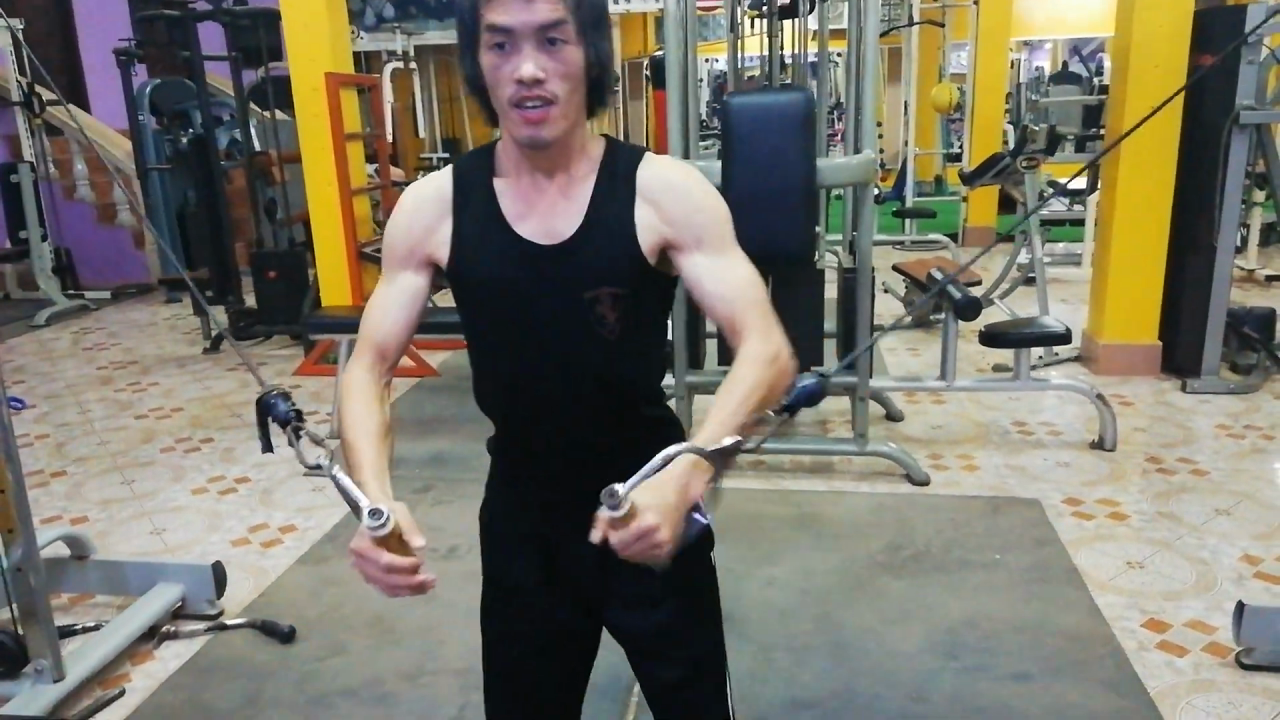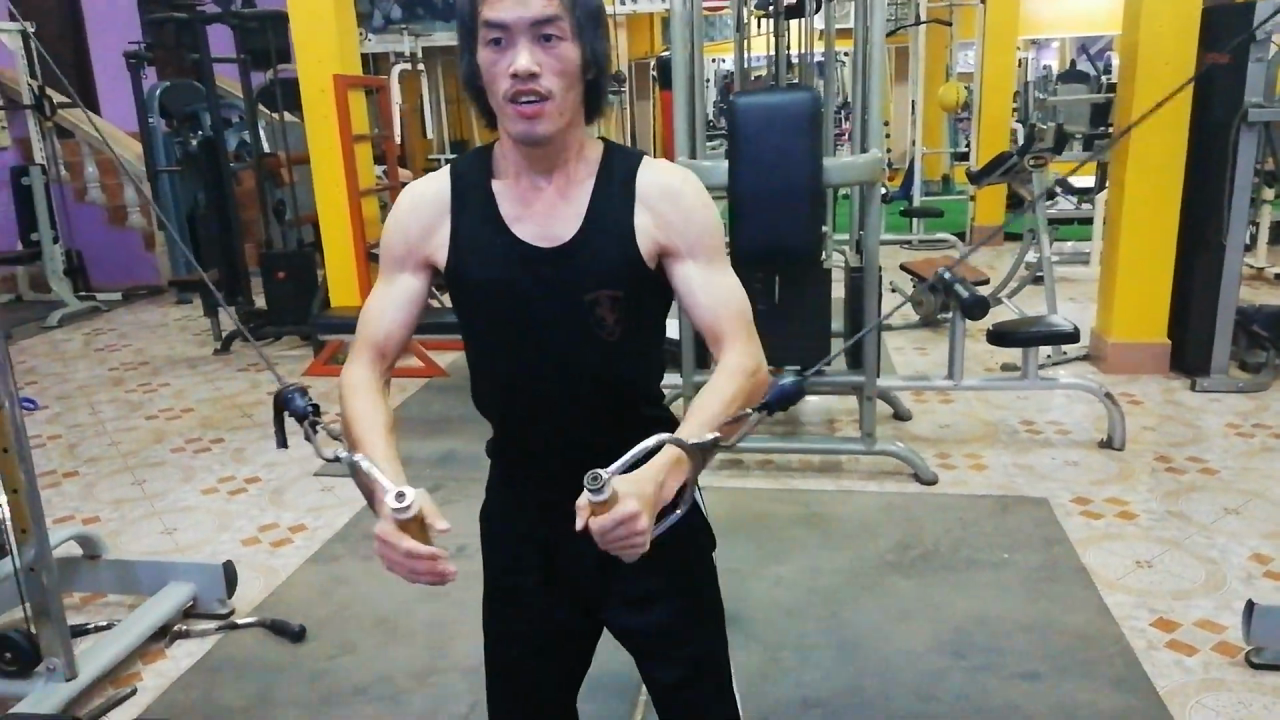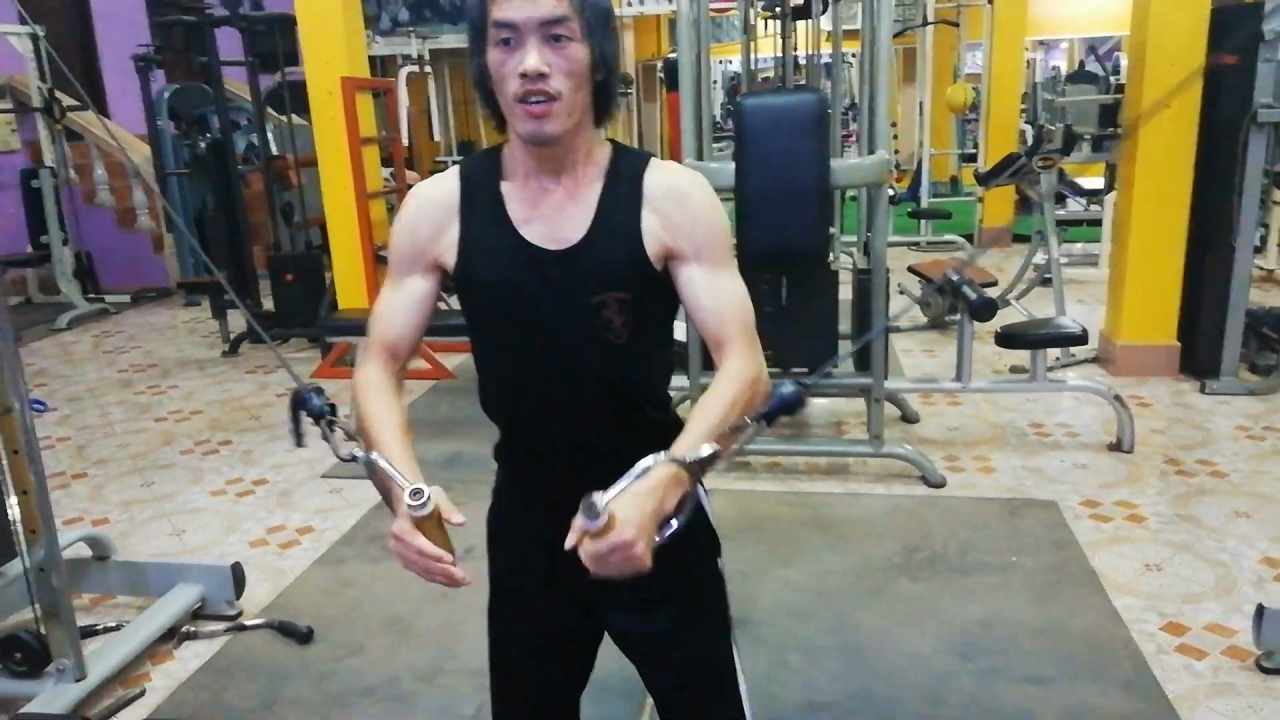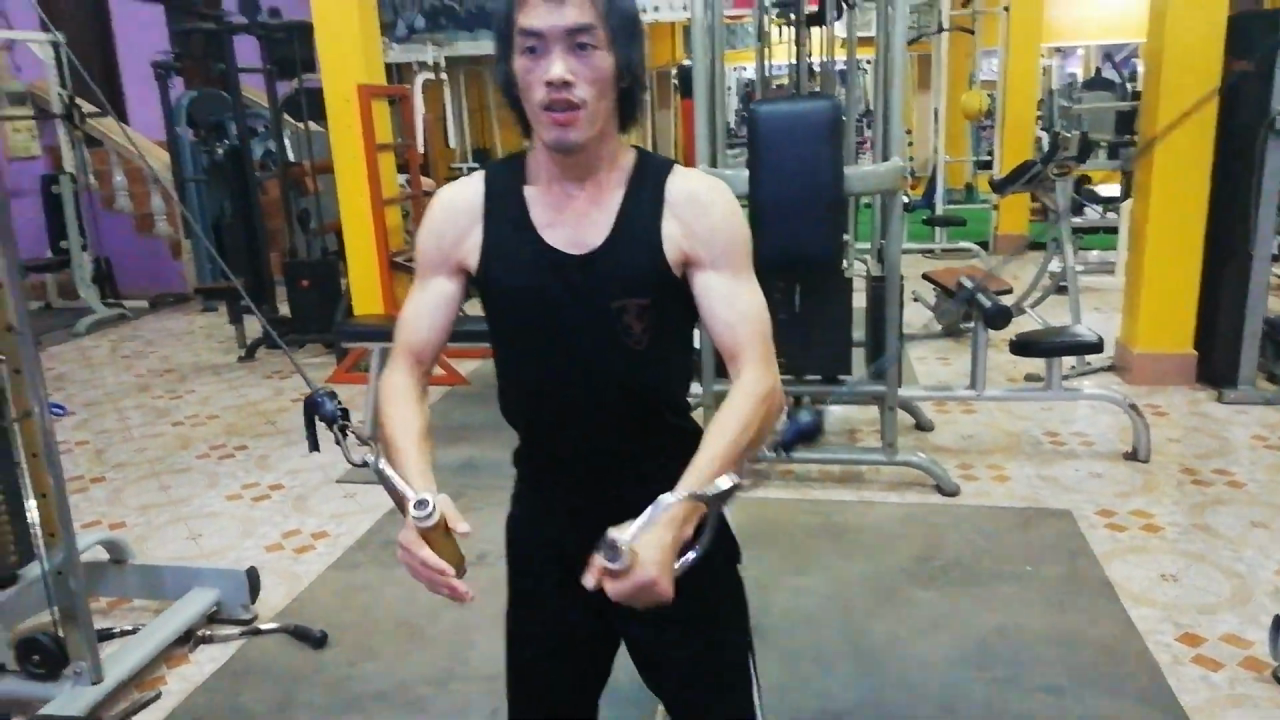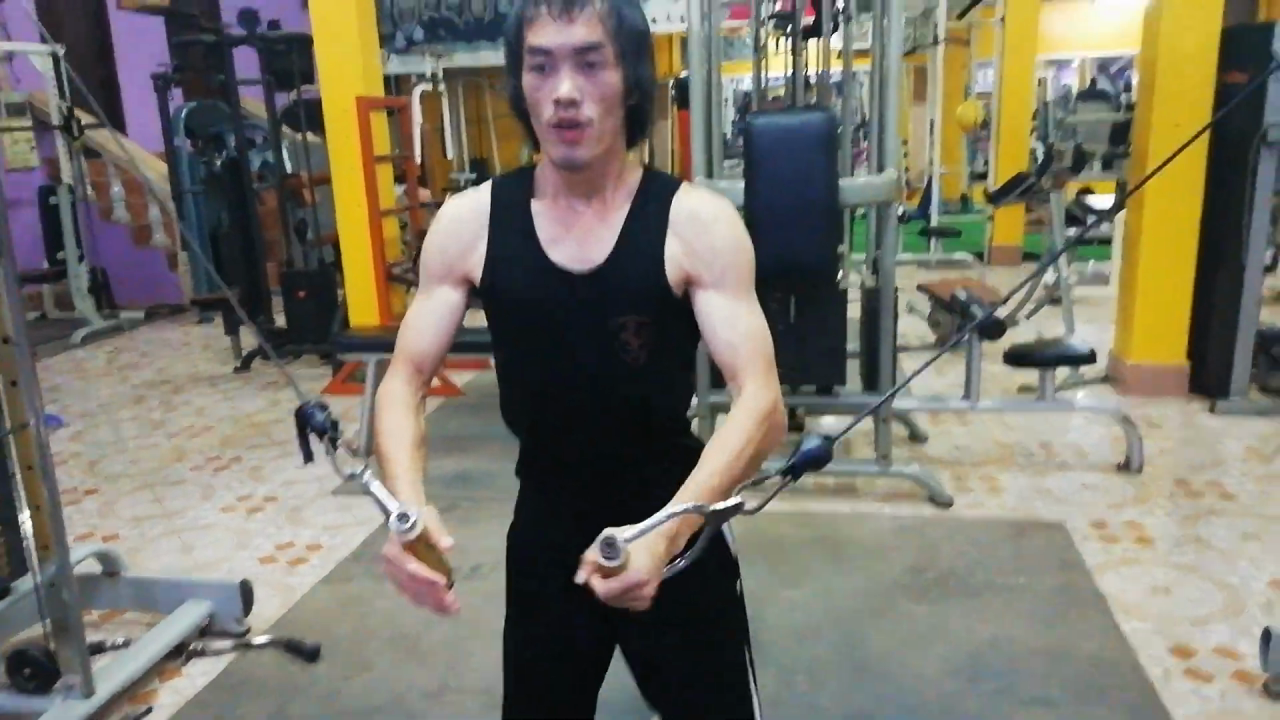
dt=0.1s
person 1, frame 1
left shoulder: (664, 190)
right shoulder: (433, 206)
left elbow: (768, 353)
right elbow: (369, 366)
left wrist: (680, 482)
right wrist: (374, 498)
left hip: (653, 512)
right hip: (519, 515)
person 1, frame 2
left shoulder: (662, 195)
right shoulder: (431, 207)
left elbow: (742, 361)
right elbow: (367, 366)
left wrist: (662, 476)
right wrist: (390, 490)
left hip: (644, 512)
right hip: (520, 518)
person 1, frame 3
left shoulder: (671, 196)
right shoulder: (439, 207)
left elbow: (743, 367)
right elbow: (380, 365)
left wrist: (658, 491)
right wrist: (407, 486)
left hip: (655, 512)
right hip: (526, 517)
person 1, frame 4
left shoulder: (693, 204)
right shoulder: (464, 211)
left elbow: (758, 381)
right elbow: (406, 369)
left wrist: (675, 520)
right wrist: (419, 495)
left hip: (674, 526)
right hip: (545, 526)
person 1, frame 5
left shoulder: (697, 222)
right shoulder: (469, 222)
left elbow: (759, 398)
right elbow: (406, 375)
left wrist: (669, 530)
right wrist: (408, 500)
left hip: (673, 537)
right hip: (546, 534)
